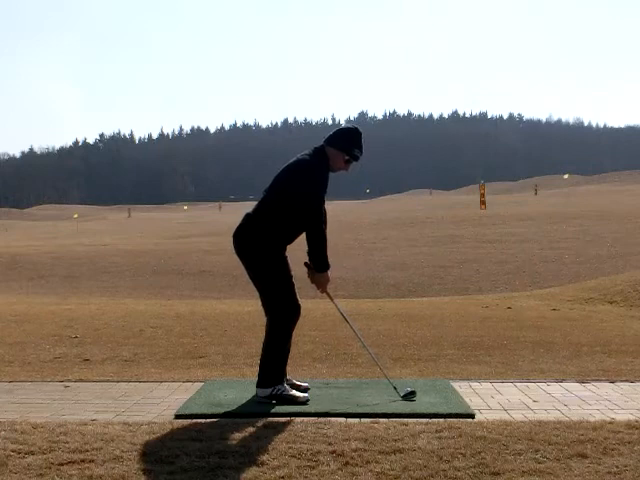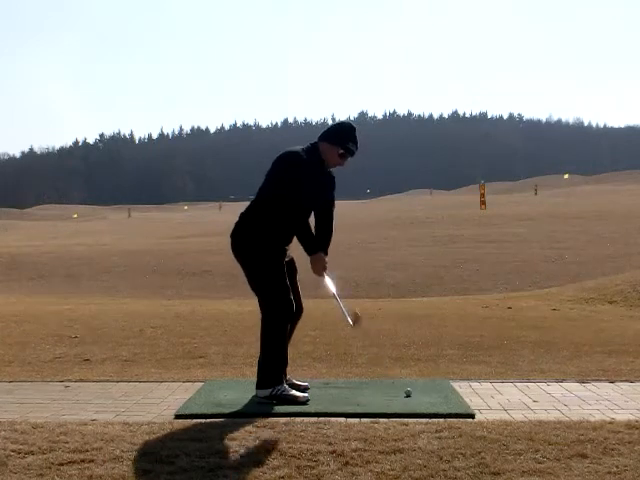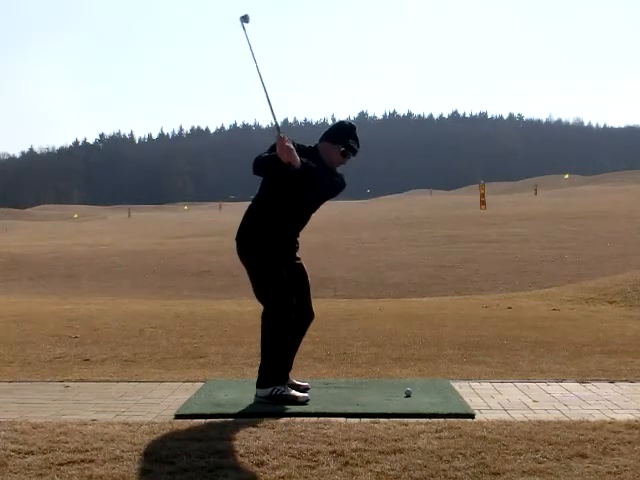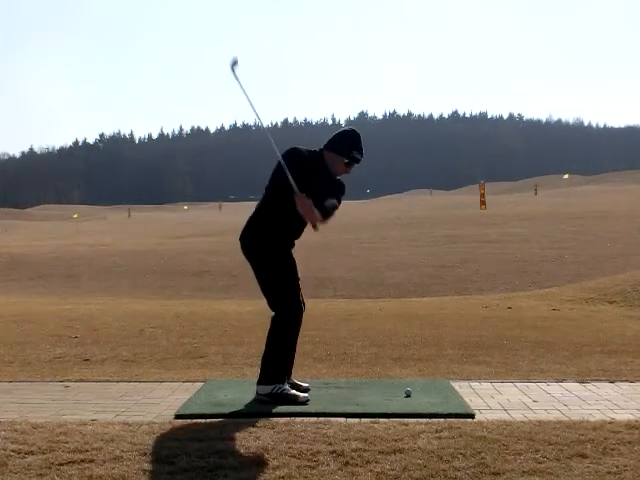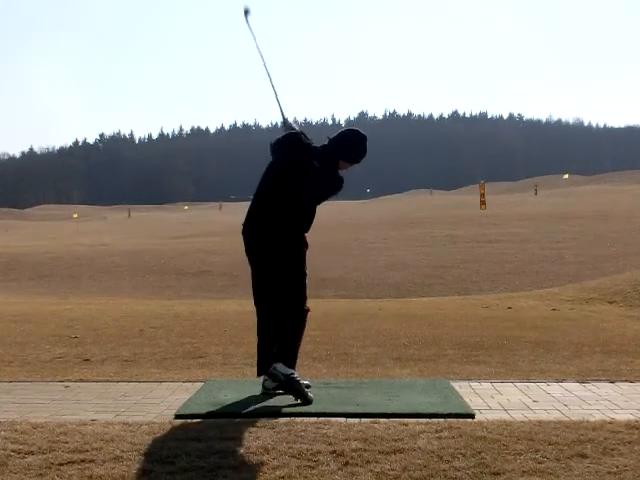
dt=1s
person 1, frame 1
left shoulder: (312, 167)
right shoulder: (311, 169)
left elbow: (315, 220)
right elbow: (314, 222)
left wrist: (315, 263)
right wrist: (321, 267)
left hip: (263, 242)
right hip: (258, 243)
left knee: (283, 310)
right knee: (286, 310)
left ankle: (277, 376)
right ankle: (268, 384)
person 1, frame 2
left shoulder: (325, 178)
right shoulder: (293, 160)
left elbow: (325, 218)
right elbow: (291, 210)
left wrist: (321, 252)
right wrist: (313, 251)
left hip: (275, 244)
right hip: (252, 240)
left knee: (293, 308)
right knee: (279, 307)
left ankle: (278, 375)
right ankle: (268, 384)
person 1, frame 3
left shoulder: (335, 180)
right shoulder: (286, 149)
left elbow: (318, 179)
right elbow: (259, 166)
left wrist: (296, 163)
right wrist: (280, 157)
left hip: (286, 245)
right hip: (256, 240)
left knee: (303, 311)
right knee: (280, 307)
left ankle: (280, 375)
right ankle: (268, 384)
person 1, frame 4
left shoulder: (336, 186)
right shoulder: (298, 158)
left elbow: (329, 205)
right elbow: (275, 195)
left wrist: (316, 211)
right wrist: (302, 210)
left hip: (277, 243)
right hip: (263, 241)
left knee: (291, 308)
right knee: (289, 308)
left ankle: (281, 375)
right ankle: (269, 383)
person 1, frame 5
left shoulder: (292, 148)
right shoulder: (332, 181)
left hip: (256, 234)
right hip: (287, 241)
left knee: (267, 306)
right knee: (294, 308)
left ankle: (270, 374)
right ankle: (282, 365)
